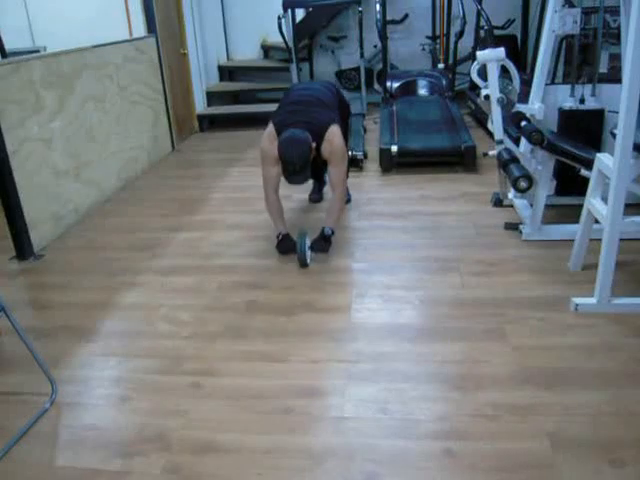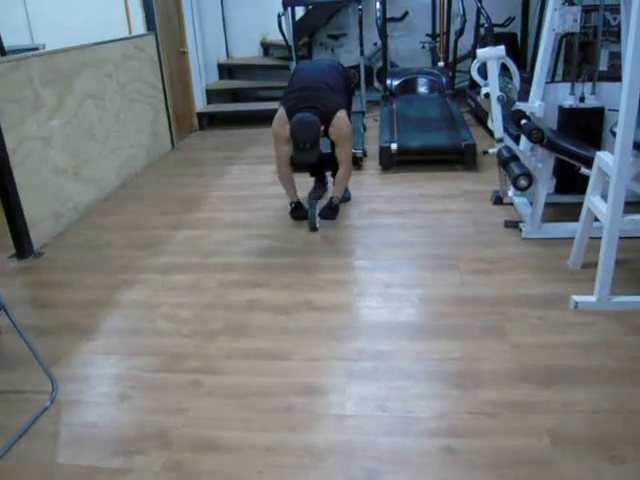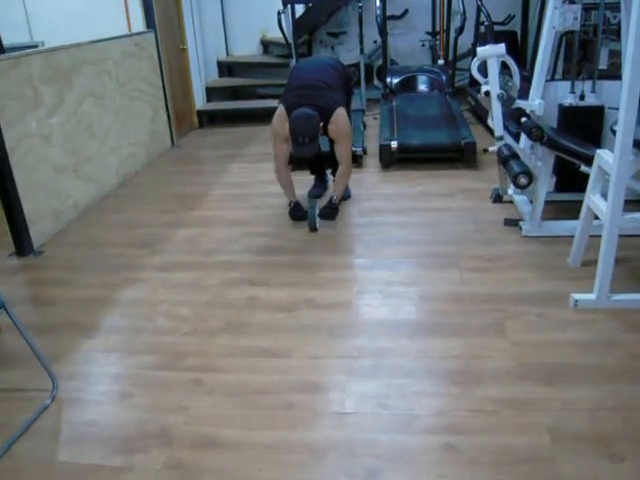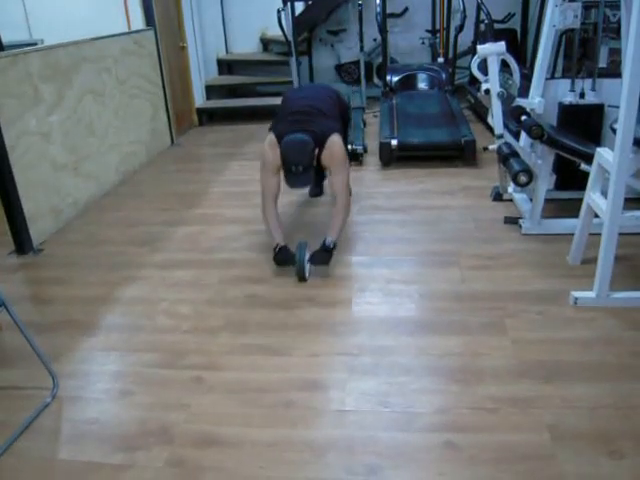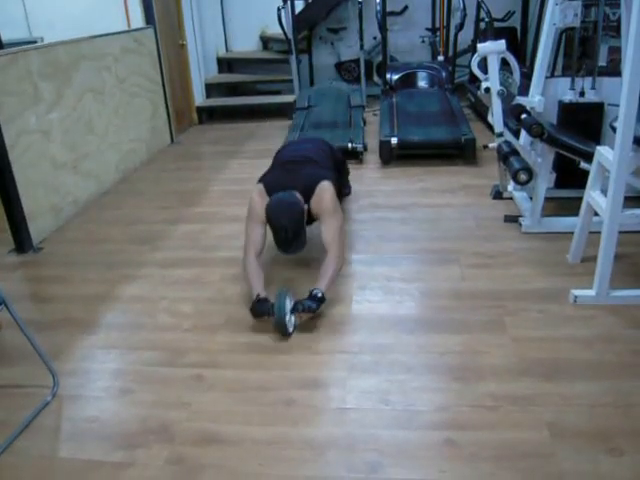
dt=0.4s
person 1, frame 1
left shoulder: (332, 138)
right shoulder: (270, 140)
left elbow: (338, 190)
right elbow: (270, 192)
left wrist: (326, 233)
right wrist: (282, 235)
left hip: (332, 94)
left knee: (339, 161)
right ankle: (318, 180)
person 1, frame 2
left shoulder: (339, 121)
right shoulder: (281, 122)
left elbow: (345, 165)
right elbow: (283, 166)
left wrist: (334, 202)
right wrist: (294, 203)
left knee: (341, 143)
right knee: (304, 152)
left ankle: (338, 181)
right ankle: (319, 179)
person 1, frame 3
left shoulder: (337, 118)
right shoulder: (281, 119)
left elbow: (345, 164)
right elbow: (281, 165)
left wrist: (334, 201)
right wrist: (293, 203)
left hip: (337, 71)
left knee: (341, 140)
right knee: (309, 152)
left ankle: (338, 179)
right ankle: (320, 177)
person 1, frame 4
left shoulder: (333, 145)
right shoulder: (272, 147)
left elbow: (342, 200)
right elbow: (269, 202)
left wrist: (328, 246)
right wrist: (280, 247)
left hip: (331, 97)
right ankle: (318, 179)
person 1, frame 5
left shoulder: (323, 193)
right shoulder: (260, 197)
left elbow: (335, 252)
right elbow: (251, 254)
left wrist: (316, 295)
right wrist: (259, 298)
left hip: (325, 151)
right hip: (287, 152)
